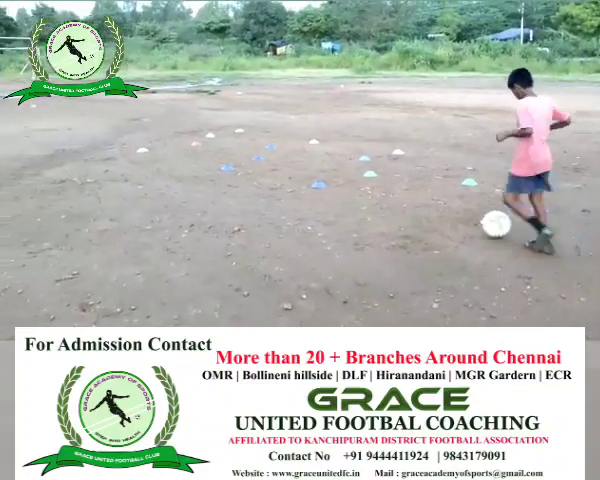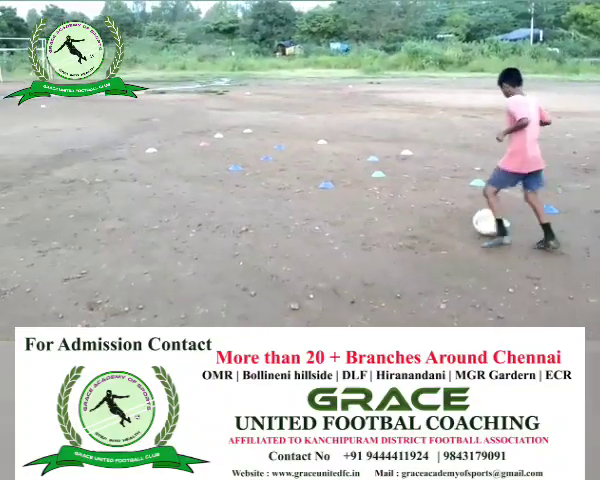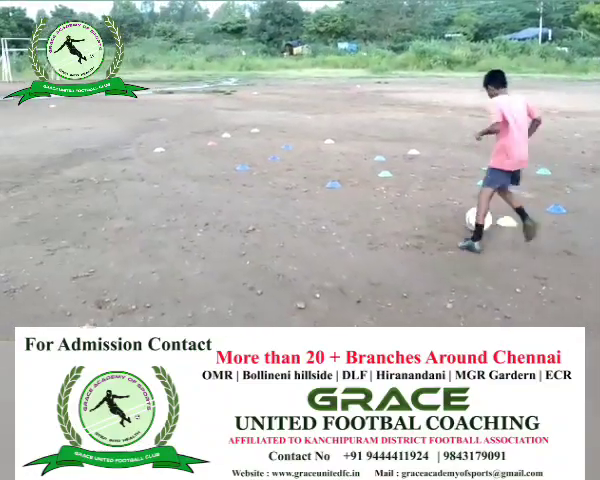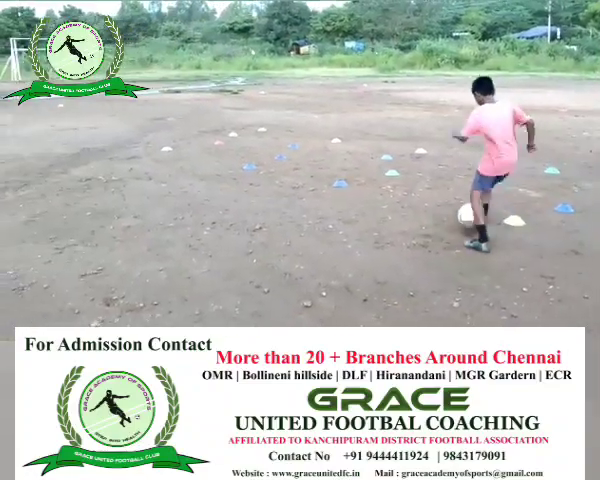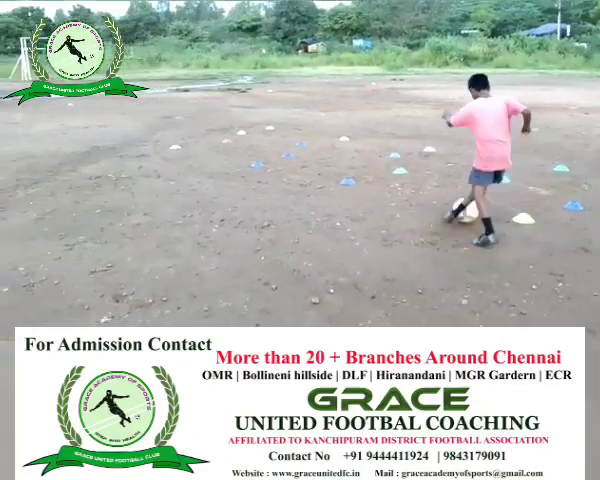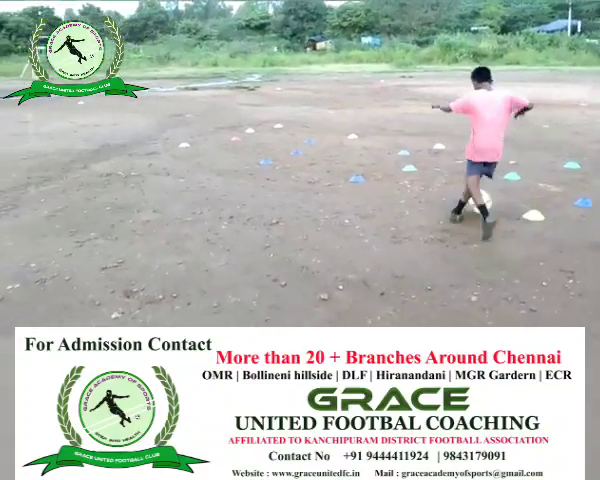
dt=0.1s
person 1, frame 1
left shoulder: (523, 105)
right shoulder: (547, 101)
left elbow: (527, 131)
right elbow: (566, 120)
left wrist: (507, 134)
left hip: (525, 164)
right hip: (544, 161)
left knee: (510, 198)
right knee: (536, 198)
left ankle: (542, 229)
right ankle: (544, 242)
person 1, frame 2
left shoulder: (512, 101)
right shoulder: (533, 101)
left elbow: (524, 120)
right elbow: (547, 121)
left wrist: (505, 132)
left hip: (516, 160)
right hip: (535, 159)
left knee: (489, 191)
right knee: (531, 197)
left ankle: (502, 234)
right ankle: (550, 238)
person 1, frame 3
left shoulder: (496, 103)
right shoulder: (521, 100)
left elbow: (497, 126)
right elbow: (537, 120)
left wrist: (482, 132)
left hip: (504, 158)
right hip: (521, 157)
left knee: (485, 195)
right knee: (503, 190)
left ankle: (476, 240)
right ankle: (527, 220)
person 1, frame 4
left shoulder: (478, 113)
right shoulder: (509, 106)
left elbow: (463, 137)
right elbow: (529, 122)
left wrist: (456, 135)
right wrist: (531, 142)
left hip: (493, 163)
right hip: (511, 161)
left knee: (475, 196)
right knee: (485, 189)
left ankle: (483, 240)
right ankle: (482, 220)
person 1, frame 5
left shoulder: (471, 107)
right shoulder: (504, 102)
left elbow: (451, 123)
right elbow: (525, 111)
left wrist: (445, 116)
right wrist: (526, 126)
left hip: (485, 158)
right hip: (503, 158)
left knee: (478, 193)
right knee: (478, 188)
left ankle: (489, 234)
right ankle: (455, 213)
person 1, frame 6
left shoulder: (471, 98)
right shoulder: (505, 96)
left elbow: (449, 108)
right elbow: (529, 105)
left wrist: (438, 106)
right wrist: (519, 112)
left hip: (477, 150)
right hip: (495, 150)
left knee: (472, 184)
right knee: (473, 181)
left ankle: (487, 217)
right ankle: (457, 212)
